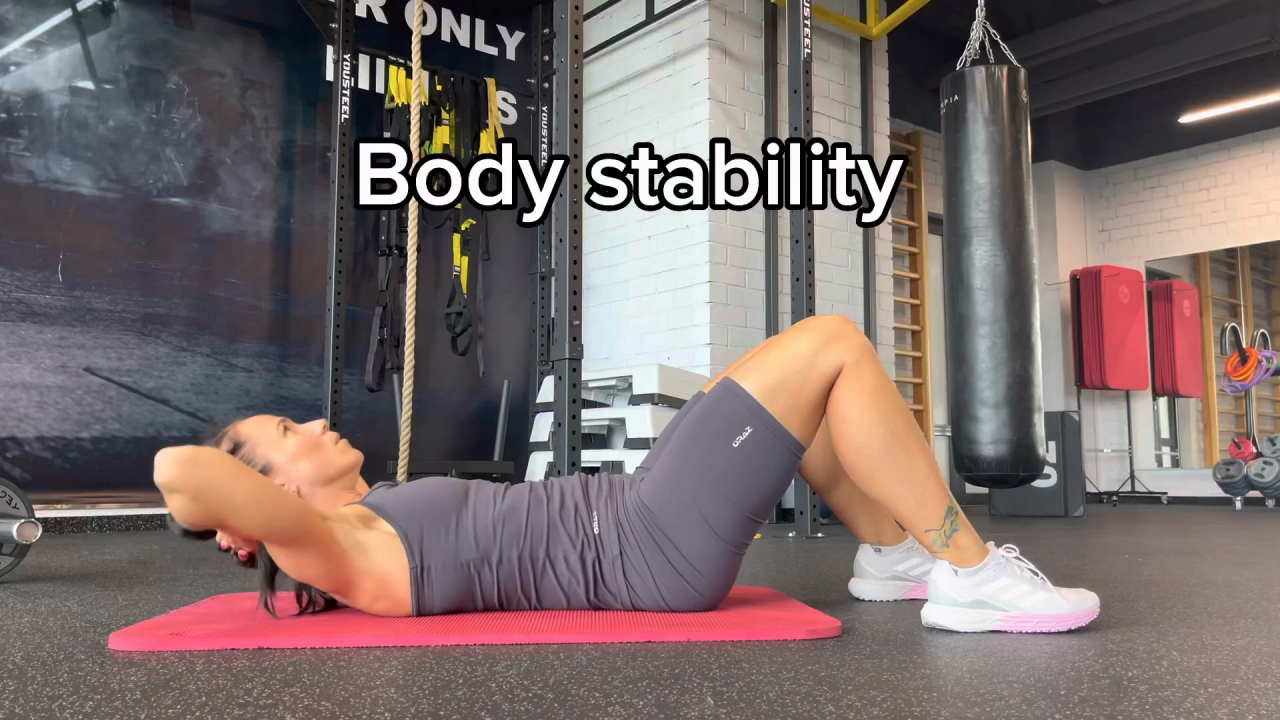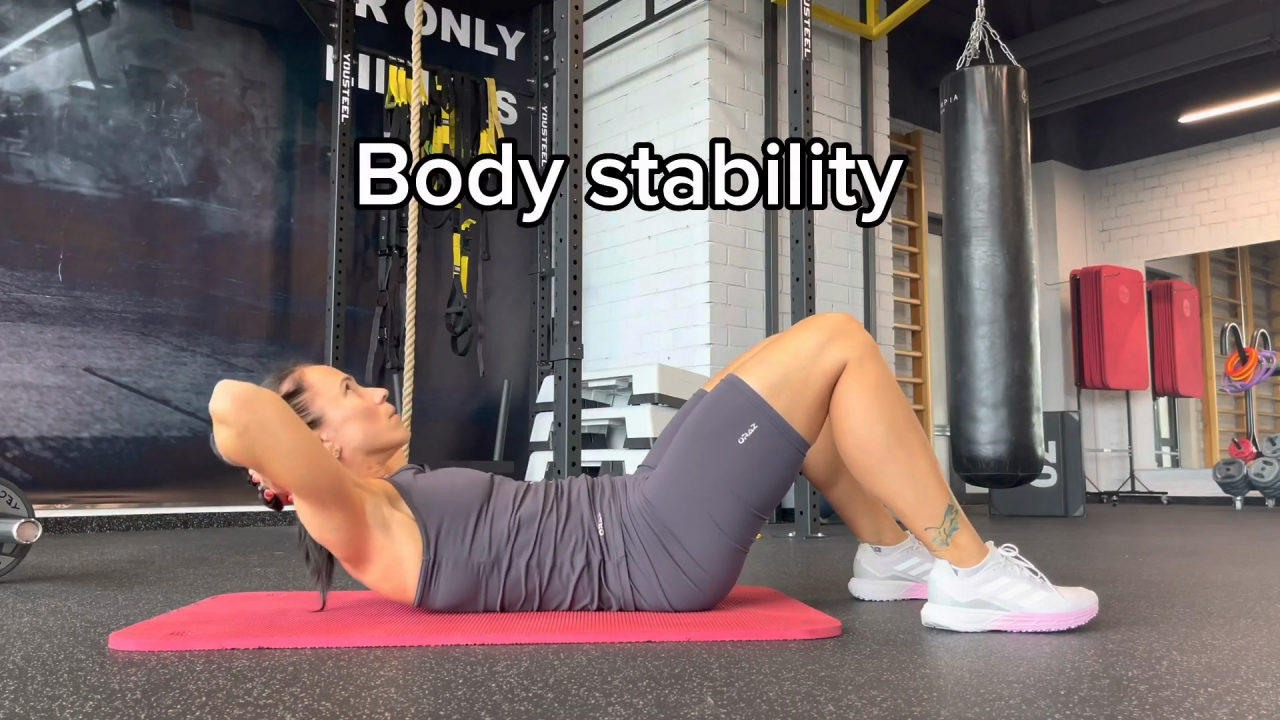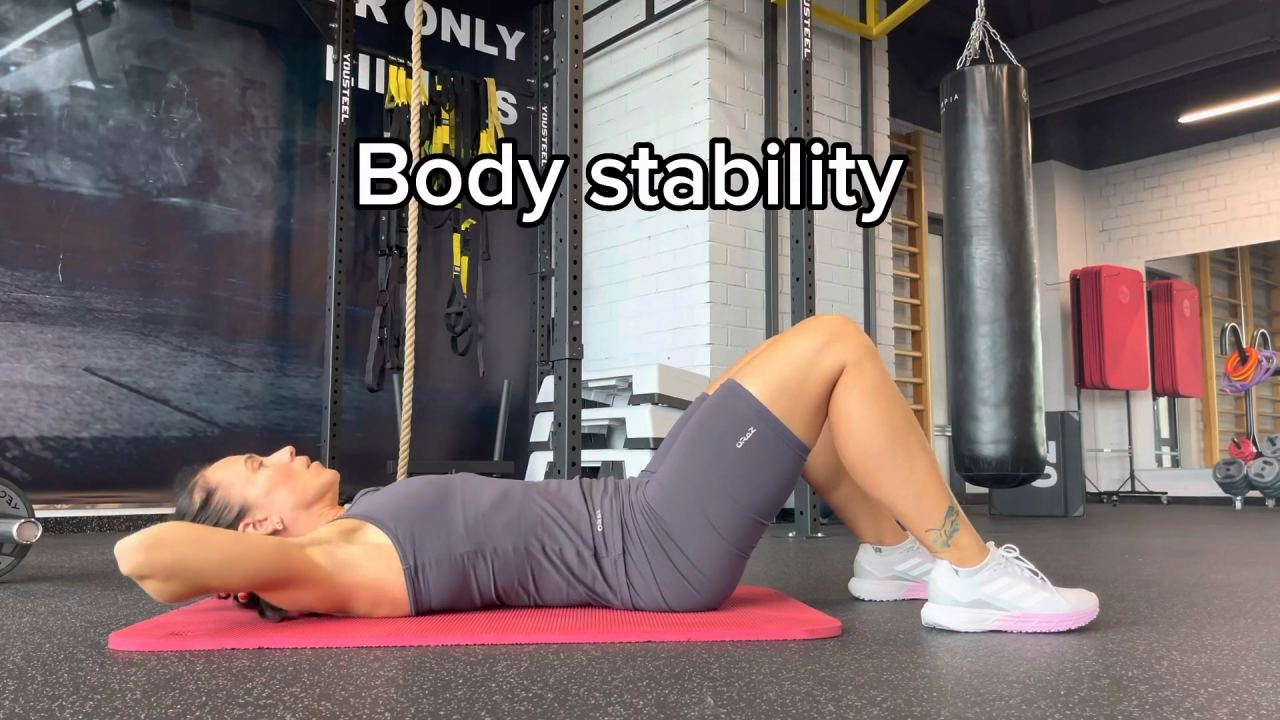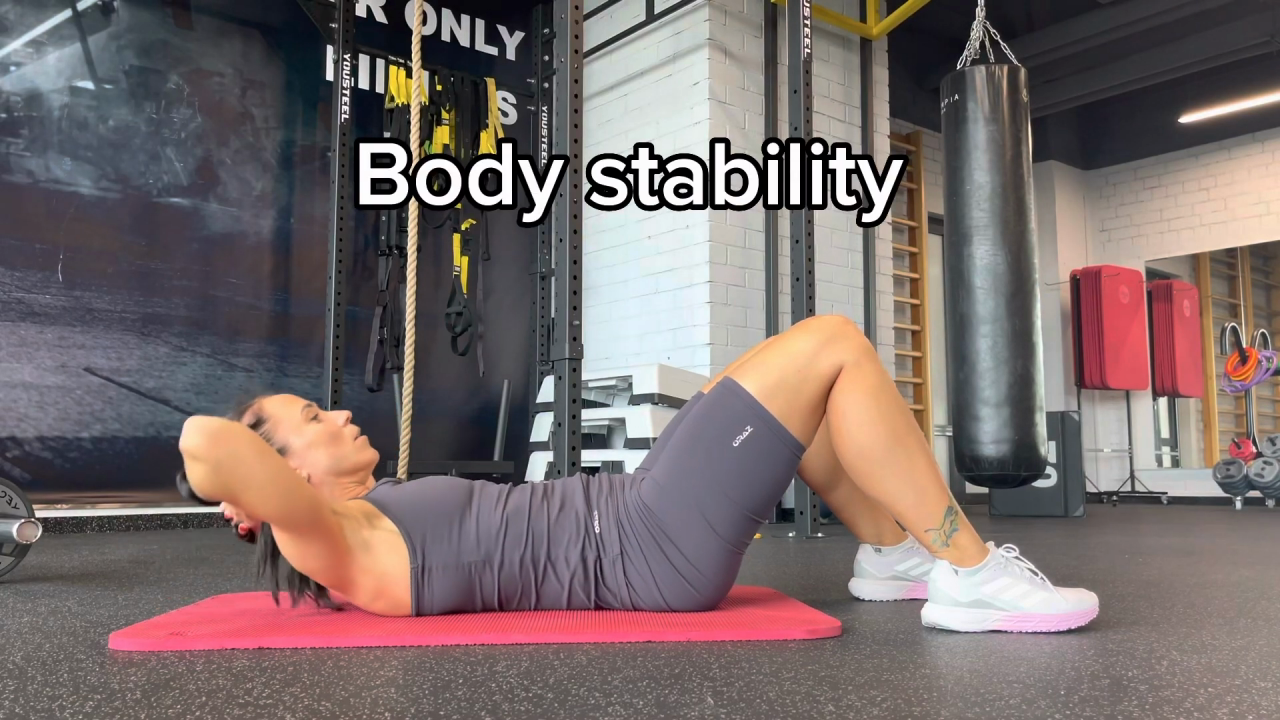
dt=0.7s
person 1, frame 1
left shoulder: (368, 524)
right shoulder: (347, 552)
right elbow: (179, 473)
right wrist: (232, 512)
left hip: (633, 522)
right hip: (656, 553)
left knee: (811, 373)
right knee: (836, 346)
left ankle: (890, 555)
right ankle: (971, 576)
person 1, frame 2
left shoulder: (390, 502)
right shoulder: (363, 525)
right elbow: (234, 401)
right wrist: (273, 463)
left hip: (635, 518)
right hip: (657, 553)
left knee: (811, 373)
right knee: (838, 343)
left ankle: (891, 554)
right ankle: (971, 576)
person 1, frame 3
left shoulder: (356, 533)
right shoulder: (336, 569)
right elbow: (143, 555)
right wrist: (227, 554)
left hip: (639, 520)
right hip: (661, 550)
left knee: (809, 372)
right knee: (837, 344)
left ankle: (890, 557)
right ankle: (972, 575)
person 1, frame 4
left shoulder: (372, 521)
right shoulder: (345, 547)
right elbow: (201, 442)
right wrist: (255, 497)
left hip: (631, 514)
right hip: (652, 551)
left knee: (808, 380)
right knee: (834, 344)
left ankle: (891, 553)
right ankle: (971, 576)
